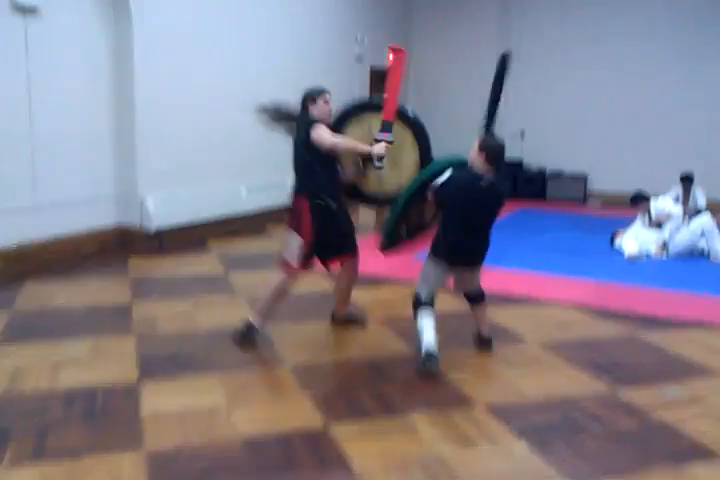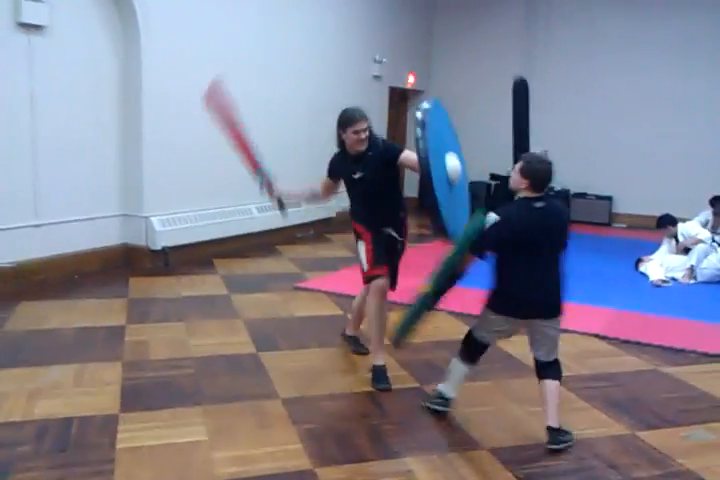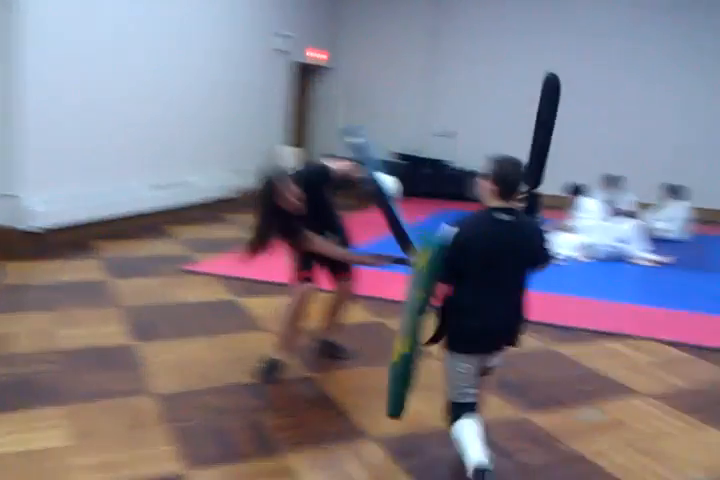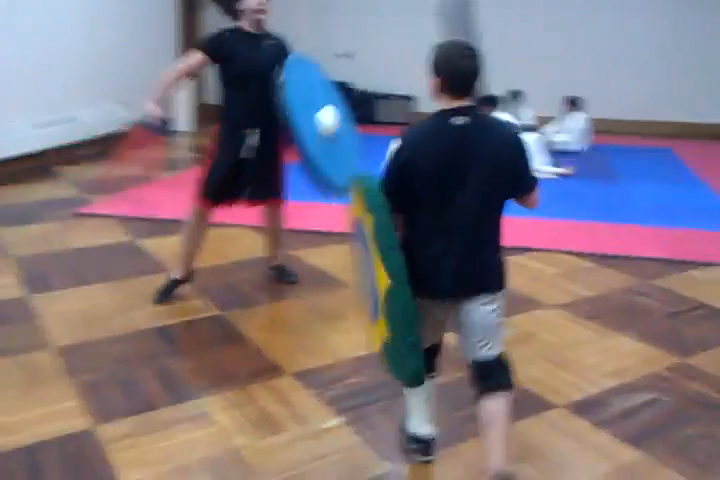
dt=0.5s
person 1, frame 1
left shoulder: (456, 176)
right shoulder: (496, 190)
left elbow: (432, 197)
left hip: (445, 253)
right hip: (474, 254)
left knee: (424, 299)
right knee: (473, 291)
left ankle: (430, 350)
right ankle: (485, 337)
person 1, frame 2
left shoulder: (505, 218)
right shoulder: (559, 213)
left elbow: (472, 250)
left hip: (508, 302)
right hip: (548, 303)
left knee: (475, 342)
right knee: (548, 363)
left ankle: (444, 395)
right ankle: (554, 428)
person 1, frame 3
left shoulder: (465, 229)
right shoulder: (530, 231)
left elbow: (442, 284)
right elbow: (541, 261)
left hip: (465, 328)
right hip: (506, 326)
left knee: (462, 404)
right knee: (481, 367)
right ankle: (477, 445)
person 1, frame 4
left shoulder: (411, 142)
right shoulder: (504, 137)
left elbow: (392, 216)
right elbow: (529, 198)
left hip: (423, 271)
right hip: (480, 272)
left knee: (420, 349)
right knee: (489, 363)
left ankle: (420, 434)
person 2, frame 1
left shoulder: (324, 132)
right shoulder: (310, 127)
right elbow: (331, 143)
right wrist: (370, 149)
left hip: (333, 205)
right hip: (310, 206)
left knee: (350, 261)
right knee: (292, 272)
left ankle: (341, 311)
right ankle: (254, 322)
person 2, frame 2
left shoulder: (383, 148)
right shoulder: (339, 162)
left elbow: (418, 163)
right elbow: (324, 192)
right wrist: (293, 196)
left hip: (395, 225)
right hip: (368, 228)
left knee: (373, 285)
right knee: (379, 284)
left ankle: (350, 331)
right ankle: (379, 363)
person 2, frame 3
left shoulder: (310, 175)
right shoulder: (284, 223)
left elbow: (347, 168)
right elbow: (323, 247)
right wrist: (365, 258)
left hip: (329, 227)
right hip: (307, 240)
left knee: (345, 286)
right knee: (304, 289)
left ankle: (326, 338)
right ankle: (279, 356)
person 2, frame 4
left shoulder: (277, 46)
right shoulder: (224, 40)
right elbow: (181, 69)
right wrist: (156, 101)
left hip: (269, 134)
right hip: (233, 134)
left knee: (271, 202)
right knee: (203, 204)
left ankle: (275, 263)
right ankle: (180, 273)
